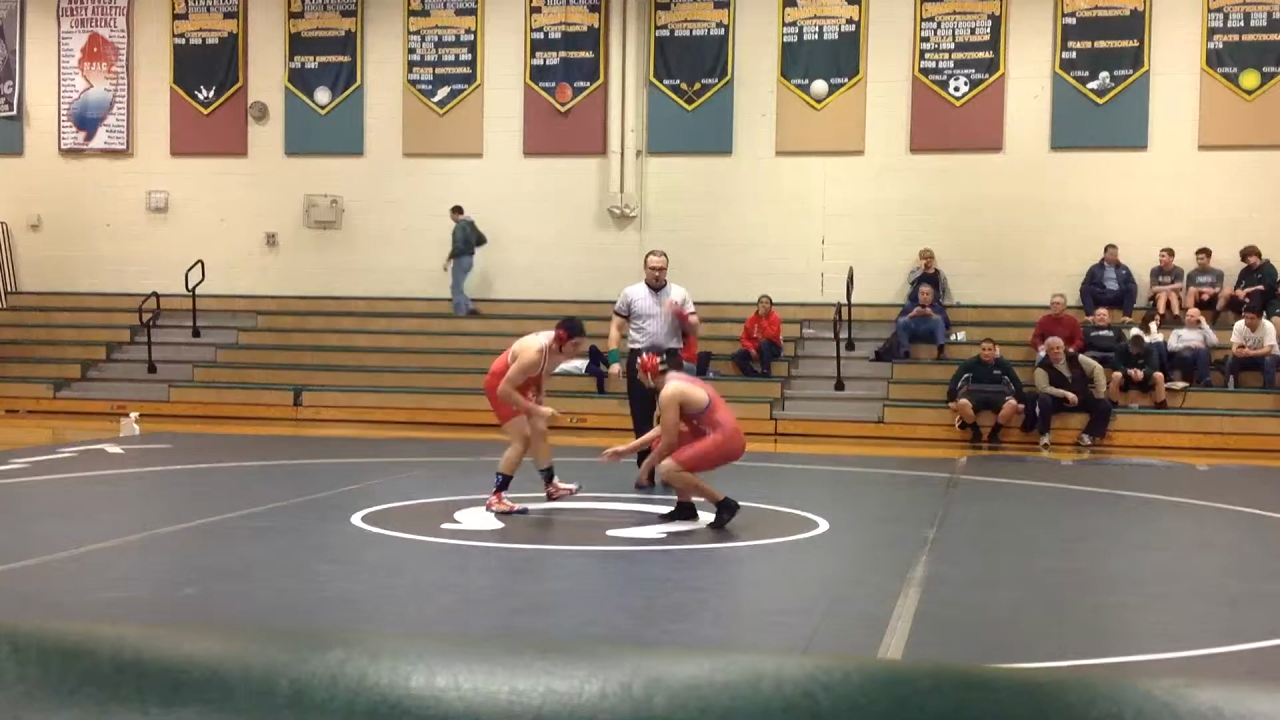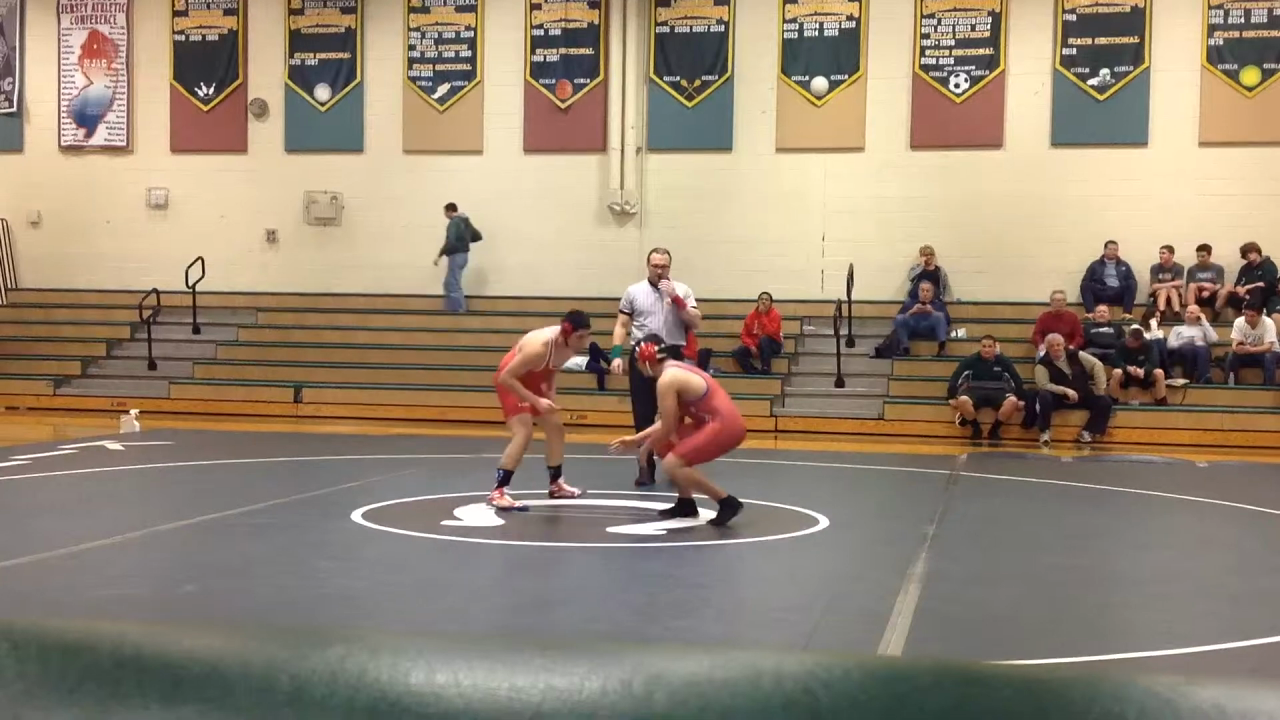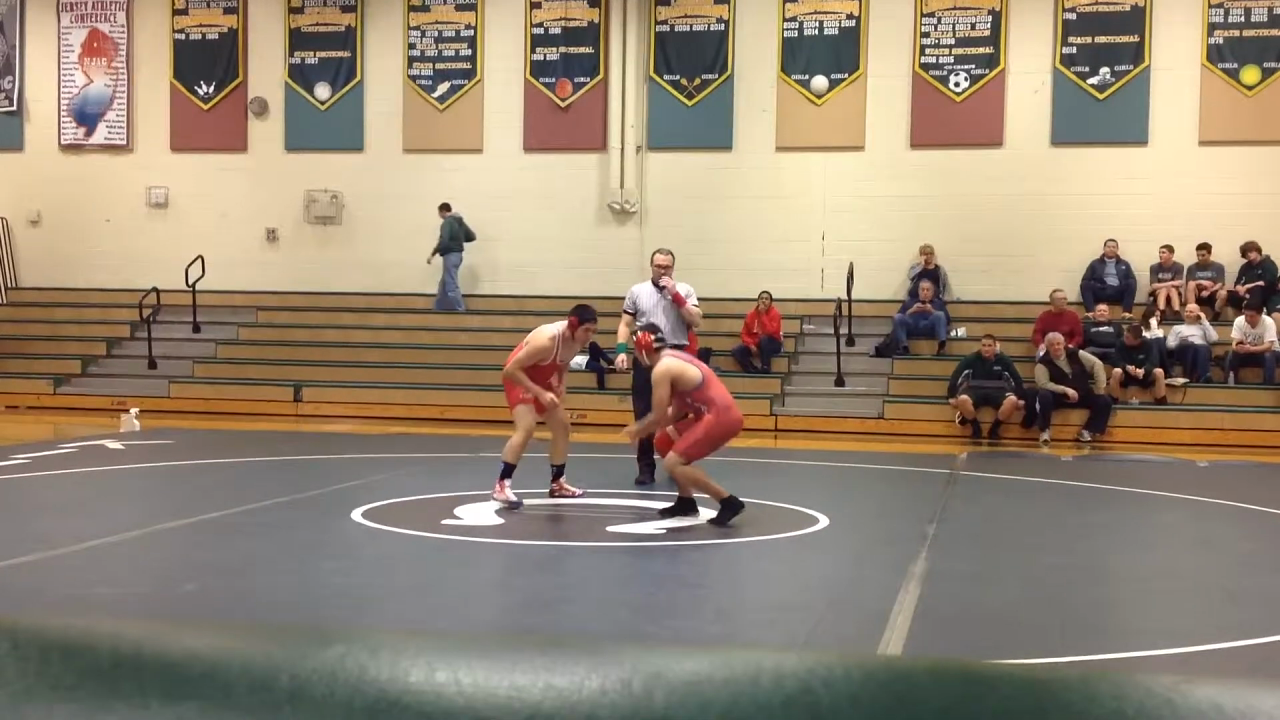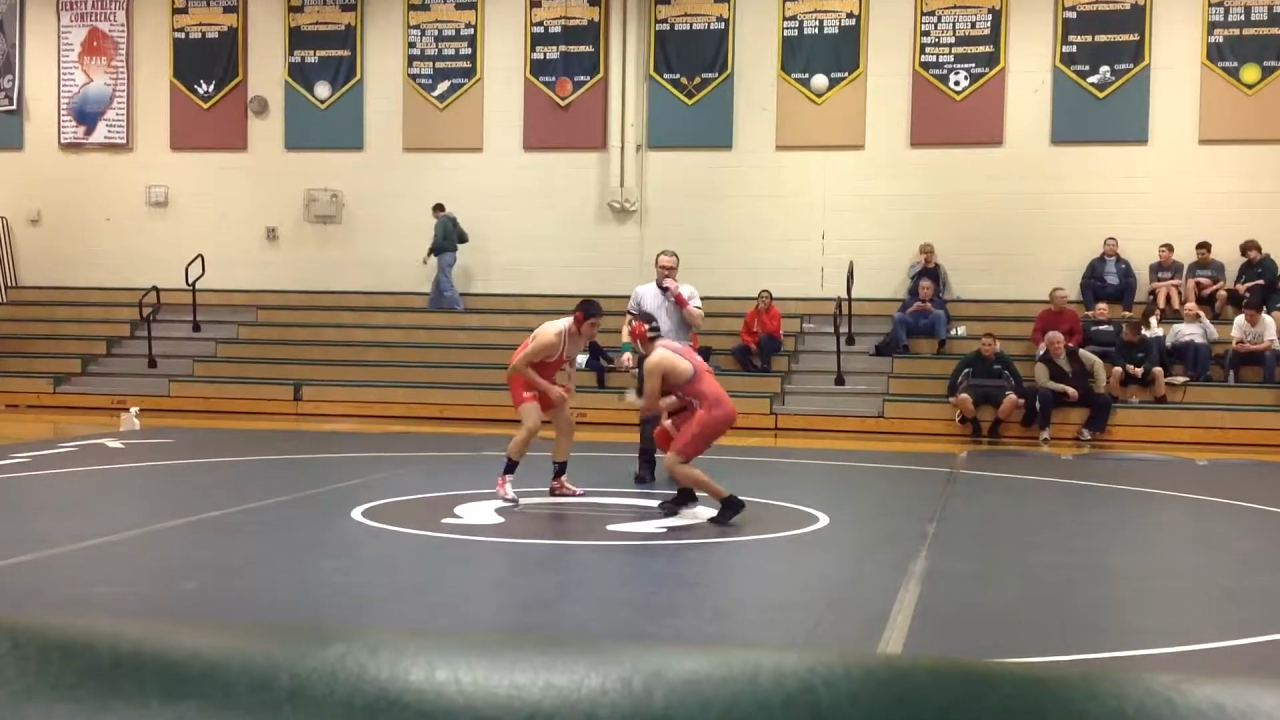
dt=0.1s
person 1, frame 1
left shoulder: (680, 293)
right shoulder: (630, 293)
left elbow: (695, 328)
right elbow: (617, 328)
left wrist: (681, 314)
right wrist: (614, 359)
left hip: (669, 360)
right hip: (638, 360)
right knee: (642, 418)
person 1, frame 2
left shoulder: (682, 291)
right shoulder: (633, 291)
left elbow: (695, 323)
right elbow: (622, 326)
left wrist: (676, 298)
right wrist: (617, 354)
right knee: (643, 416)
right ankle: (646, 468)
person 1, frame 3
left shoulder: (684, 290)
right shoulder: (637, 291)
left elbow: (696, 321)
right elbow: (625, 324)
left wrist: (676, 295)
right wrist: (621, 350)
right knee: (644, 414)
right ankle: (646, 469)
person 1, frame 4
left shoulder: (688, 292)
right shoulder: (641, 292)
left elbow: (697, 323)
right elbow: (628, 325)
left wrist: (678, 296)
right wrist: (626, 350)
right ankle: (646, 466)
person 2, frame 1
left shoulder: (561, 348)
right shoulder: (534, 353)
right elbow: (503, 390)
left wrist: (539, 394)
right wrist: (536, 410)
left hip: (518, 385)
right hip: (501, 387)
left knee: (538, 432)
right knee: (521, 439)
left ankle: (551, 485)
right ankle: (496, 498)
person 2, frame 2
left shoulder: (568, 342)
right shoulder: (540, 346)
right elbow: (505, 378)
left wrist: (551, 390)
right wrist: (536, 401)
left hip: (530, 382)
right hip: (509, 381)
left knee: (556, 429)
right knee: (523, 434)
left ankle: (556, 484)
right ankle: (498, 493)
person 2, frame 3
left shoulder: (578, 338)
right shoulder: (547, 340)
right elbow: (511, 369)
left wrist: (560, 383)
right wrist: (540, 393)
left hip: (540, 380)
right hip: (517, 377)
left knee: (562, 427)
right knee: (526, 426)
left ankle: (557, 483)
right ankle: (502, 485)
person 2, frame 4
left shoulder: (583, 334)
right shoulder: (553, 336)
right elbow: (517, 365)
left wrist: (570, 380)
right wrist: (549, 388)
left hip: (544, 377)
right hip: (524, 374)
left knee: (566, 426)
right knee: (532, 426)
left ankle: (558, 482)
right ankle: (505, 479)
person 3, frame 1
left shoulder: (669, 392)
right shoulder: (675, 382)
left elbow: (669, 441)
right elbow: (662, 430)
left wrist: (646, 466)
right wrist: (628, 448)
left hip: (726, 439)
right hip: (719, 433)
left knee: (667, 468)
right knee: (657, 447)
left ankle: (725, 504)
right ankle: (685, 507)
person 3, frame 2
left shoulder: (667, 380)
right shoulder: (675, 371)
left elbow: (667, 428)
right elbow: (670, 421)
left wrist: (646, 448)
right wrist: (635, 439)
left hip: (725, 426)
right hip: (719, 422)
left knee: (671, 465)
right knee: (664, 443)
left ankle: (727, 502)
right ankle: (685, 503)
person 3, frame 3
left shoulder: (662, 369)
right shoulder: (675, 358)
left elbow: (659, 417)
right elbow: (679, 409)
left wrist: (638, 429)
right wrist: (645, 428)
left hip: (720, 417)
right hip: (718, 413)
left knee: (673, 463)
right knee: (665, 440)
left ankle: (729, 503)
right ankle: (686, 502)
person 3, frame 4
left shoulder: (654, 361)
right shoulder: (672, 348)
left elbow: (650, 407)
left wrist: (635, 402)
right wrist: (662, 405)
left hip: (713, 412)
right hip: (714, 408)
left knee: (672, 463)
right knee: (663, 434)
left ankle: (730, 502)
right ankle: (685, 492)
